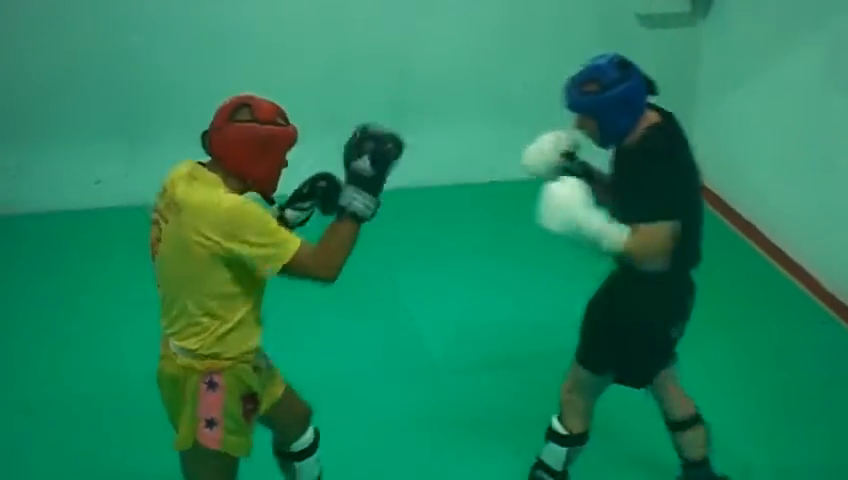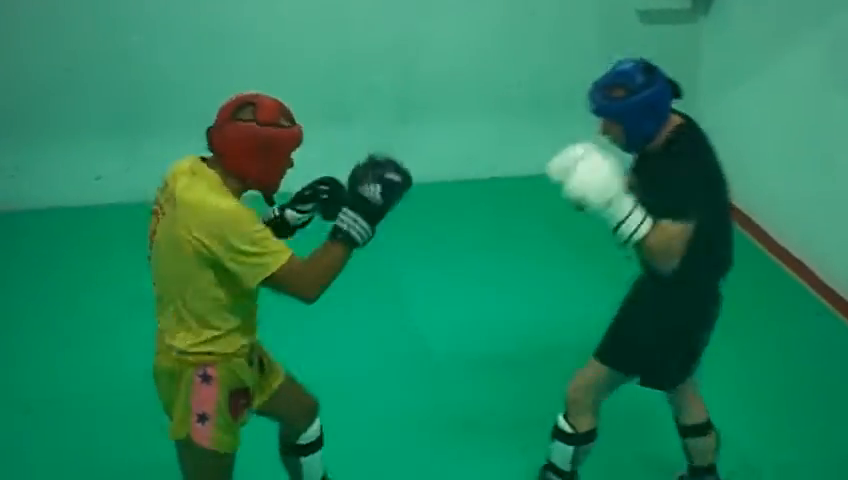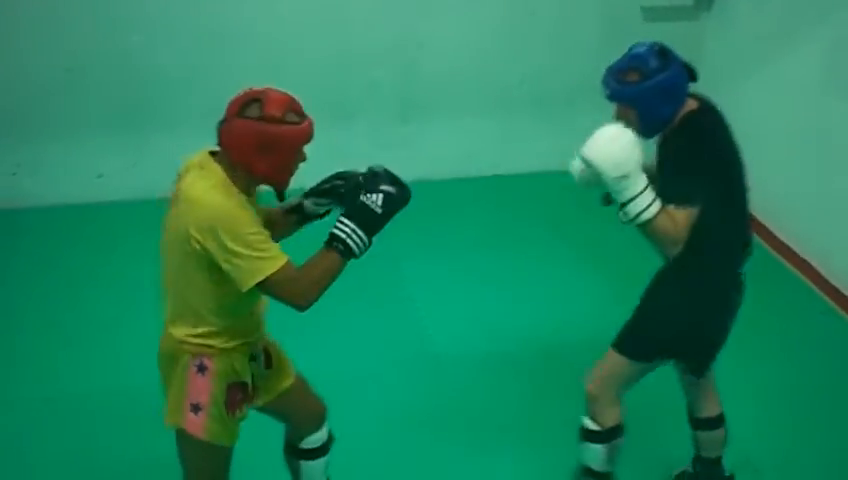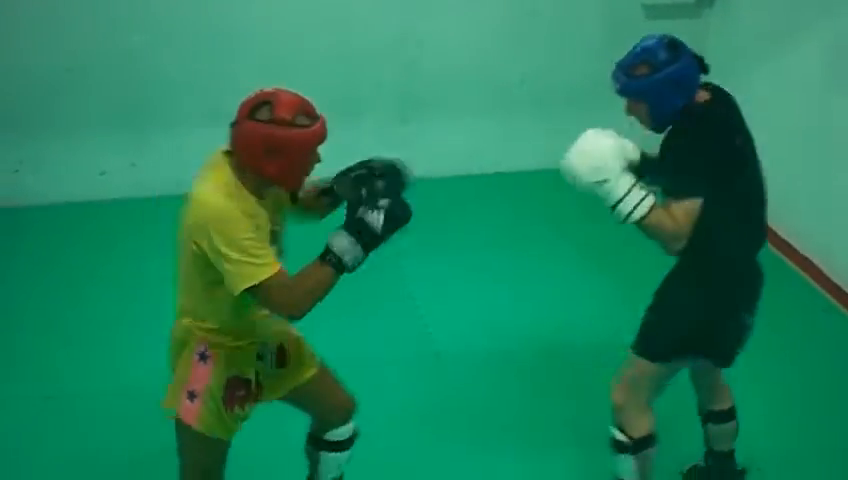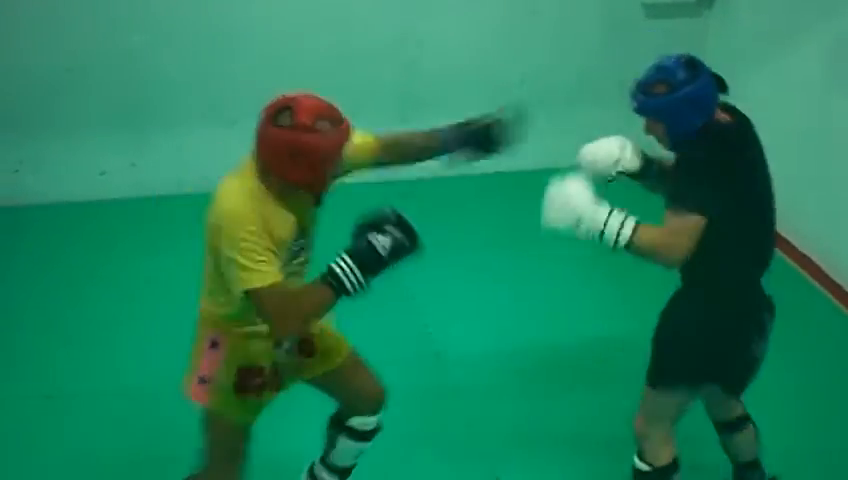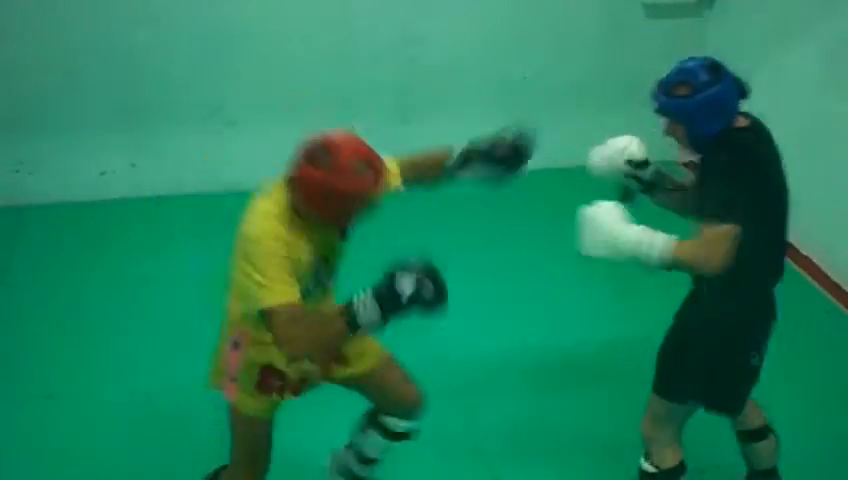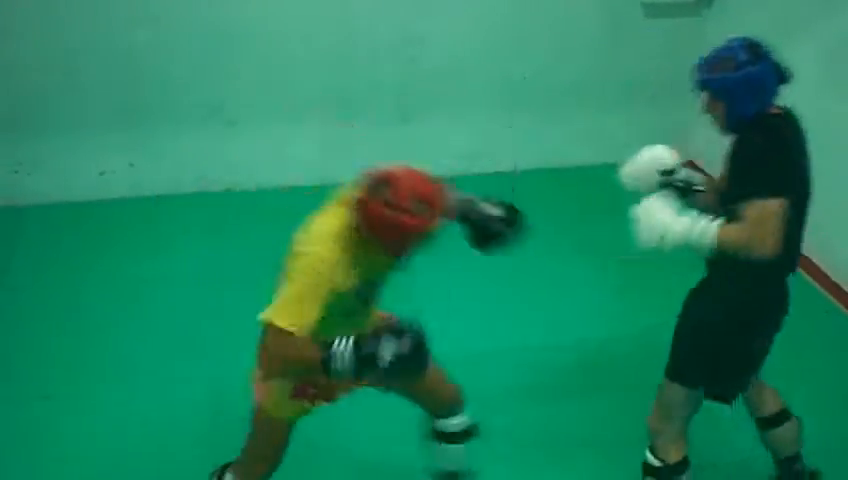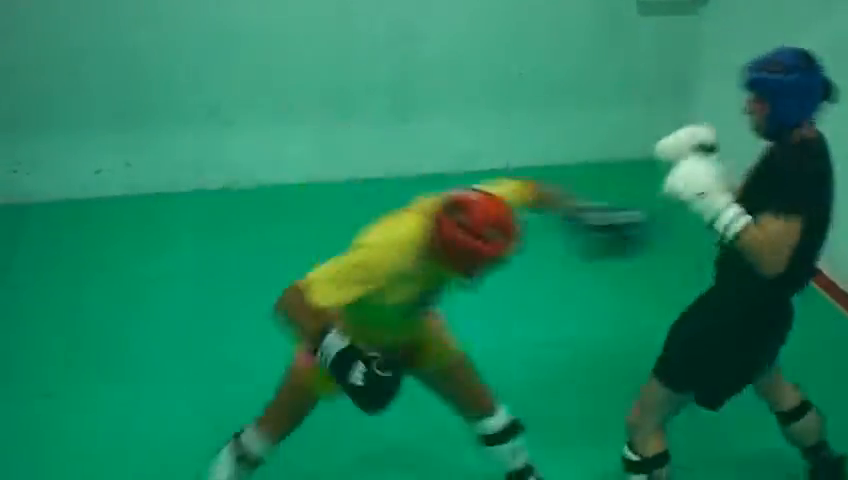
dt=0.1s
person 1, frame 1
left shoulder: (656, 161)
right shoulder: (647, 129)
left elbow: (653, 257)
right elbow: (621, 193)
left wrist: (588, 223)
right wrist: (574, 168)
left hip: (644, 295)
right hip: (667, 291)
left knee: (575, 395)
right knee: (660, 378)
person 1, frame 2
left shoulder: (681, 163)
right shoulder: (666, 133)
left elbow: (665, 255)
right elbow: (647, 199)
left wrist: (612, 201)
right wrist: (603, 179)
left hip: (675, 296)
right hip: (695, 292)
left knee: (583, 392)
right knee: (679, 384)
person 1, frame 3
left shoulder: (689, 147)
right shoulder: (695, 114)
left elbow: (672, 241)
left wrist: (626, 181)
right wrist: (632, 174)
left hip: (691, 287)
right hip: (714, 281)
left knee: (602, 386)
right knee: (696, 379)
person 1, frame 4
left shoulder: (693, 138)
right shoulder: (708, 102)
left elbow: (675, 235)
left wrist: (615, 183)
right wrist: (638, 164)
left hip: (708, 280)
right hip: (730, 273)
left knee: (629, 395)
right knee: (707, 373)
person 1, frame 5
left shoulder: (708, 155)
right shoulder: (727, 124)
left elbow: (673, 248)
left wrist: (595, 218)
right wrist: (645, 166)
left hip: (716, 305)
right hip: (739, 297)
left knee: (652, 423)
right knee: (720, 391)
person 1, frame 6
left shoulder: (729, 159)
right shoulder: (742, 134)
left elbow: (711, 257)
right elbow: (694, 202)
left wrist: (630, 239)
right wrist: (645, 176)
left hip: (723, 311)
right hip: (745, 304)
left knee: (658, 428)
right knee: (735, 400)
person 1, frame 7
left shoulder: (762, 142)
right shoulder: (773, 130)
left elbow: (764, 242)
right elbow: (728, 198)
left wrist: (684, 229)
right wrist: (679, 178)
left hip: (736, 300)
right hip: (759, 296)
left knee: (666, 420)
right knee: (748, 383)
person 1, frame 8
left shoulder: (790, 163)
right shoulder: (803, 149)
left elbow: (770, 258)
right elbow: (750, 207)
left wrist: (714, 204)
right wrist: (706, 168)
left hip: (738, 311)
right hip: (761, 306)
left knee: (645, 417)
right knee: (768, 378)
person 2, frame 1
left shoulder: (186, 178)
right shoulder: (226, 211)
right elbow: (323, 268)
left wrist: (293, 211)
right wrist: (360, 187)
left hip: (235, 354)
right hip: (208, 373)
left knee: (296, 419)
person 2, frame 2
left shoulder: (189, 171)
right shoulder: (218, 213)
right elbow: (306, 285)
left wrist: (293, 213)
right wrist: (358, 216)
left hip: (232, 351)
right hip: (202, 369)
left knee: (302, 412)
person 2, frame 3
left shoulder: (208, 165)
right shoulder: (216, 207)
left elbow: (261, 229)
right elbow: (299, 293)
left wrist: (314, 204)
right wrist: (357, 223)
left hip: (245, 339)
right hip: (205, 359)
left knee: (309, 417)
person 2, frame 4
left shoulder: (243, 166)
right shoulder: (219, 209)
left elbow: (301, 199)
right elbow: (291, 302)
left wrist: (340, 187)
right wrist: (354, 241)
left hip: (263, 333)
right hip: (213, 352)
left knee: (338, 409)
person 2, frame 5
left shoulder: (300, 159)
right shoulder: (238, 210)
left elbow: (387, 149)
right elbow: (284, 315)
left wrist: (460, 135)
right wrist: (355, 264)
left hip: (297, 320)
right hip: (239, 338)
left knee: (368, 396)
person 2, frame 6
left shoulder: (330, 183)
right shoulder: (265, 233)
left elbow: (411, 169)
right elbow: (294, 338)
left wrist: (471, 158)
right wrist: (378, 306)
left hip: (324, 325)
right hip: (263, 341)
left knee: (406, 401)
person 2, frame 7
left shoulder: (385, 200)
right shoulder: (320, 254)
left elbow: (439, 196)
right elbow: (278, 357)
left wrist: (470, 209)
right wrist: (359, 356)
left hip: (361, 327)
right hip: (305, 348)
left knee: (447, 398)
person 2, frame 8
left shoulder: (465, 214)
right shoulder: (385, 252)
left elbow: (530, 193)
right elbow: (291, 304)
left wrist: (587, 216)
right wrist: (341, 358)
left hip: (410, 325)
right hip: (347, 336)
left knee: (479, 402)
right knee: (277, 426)
